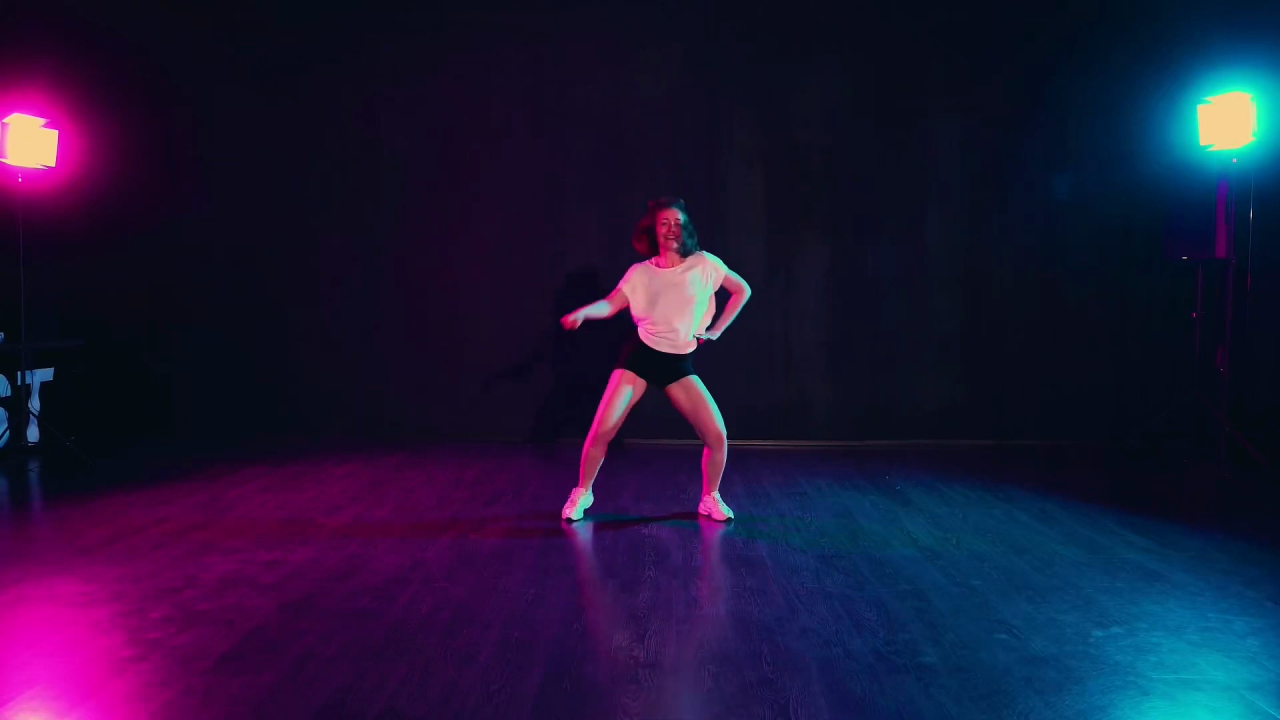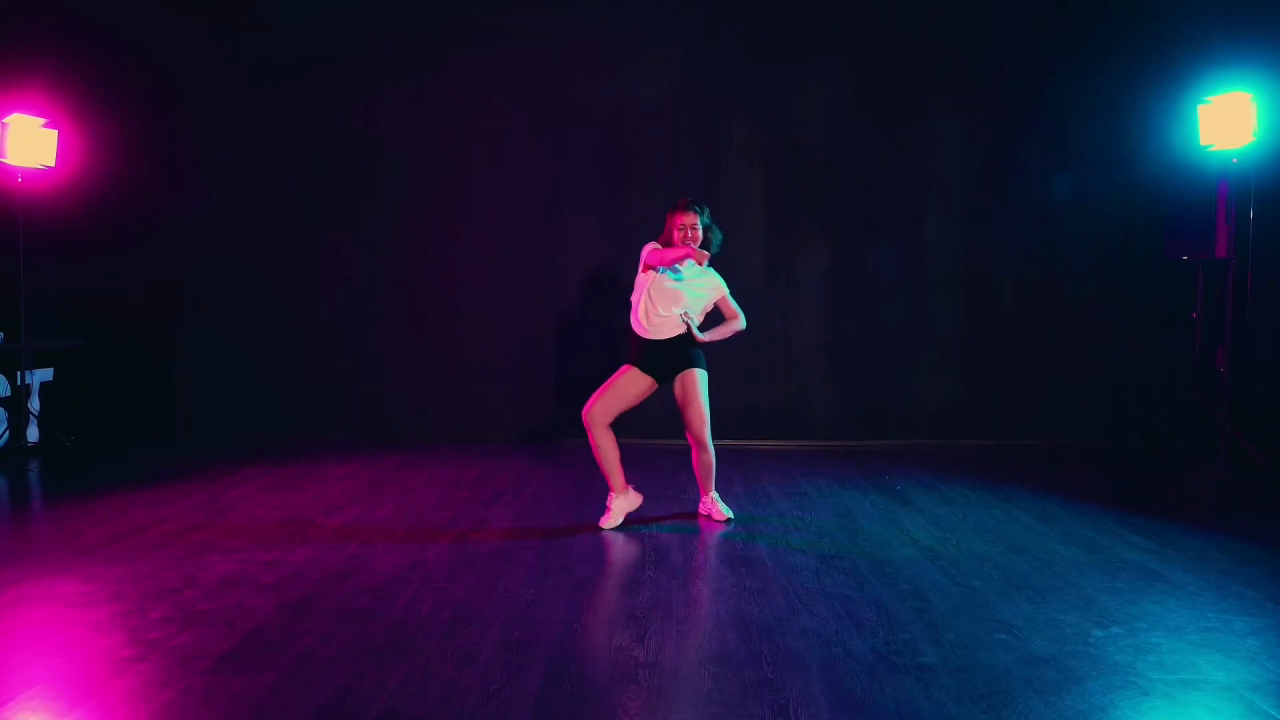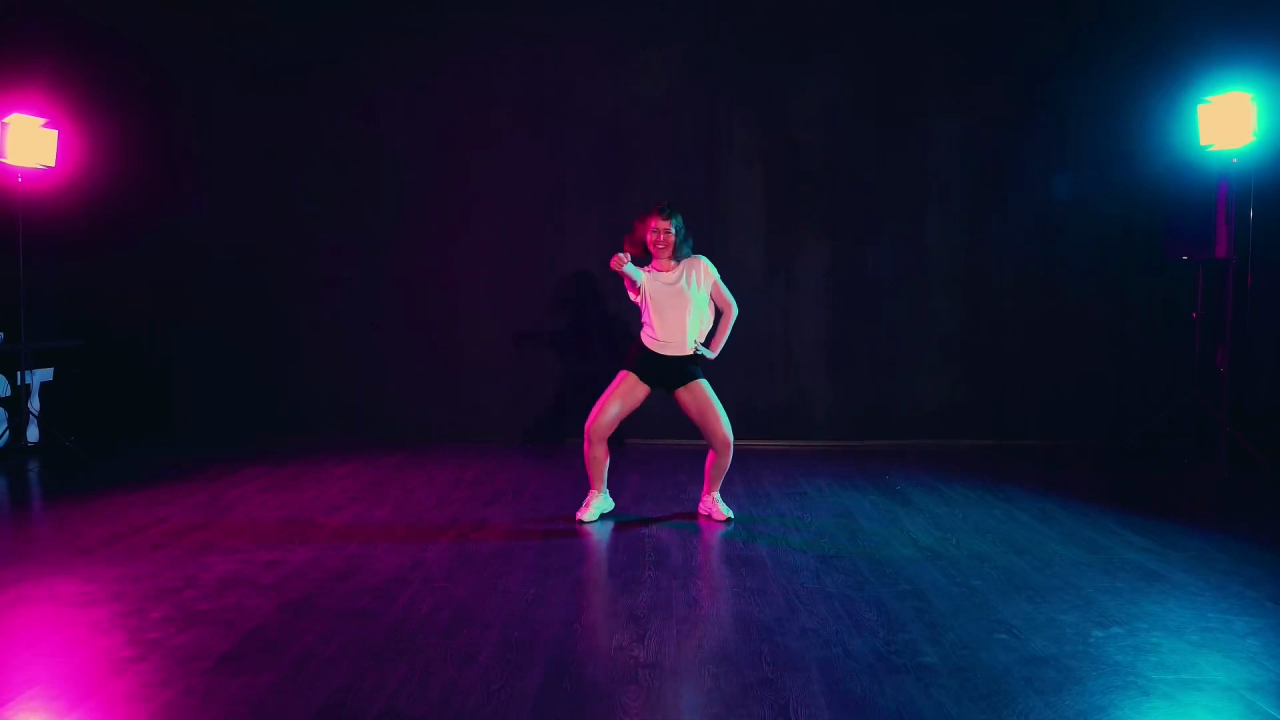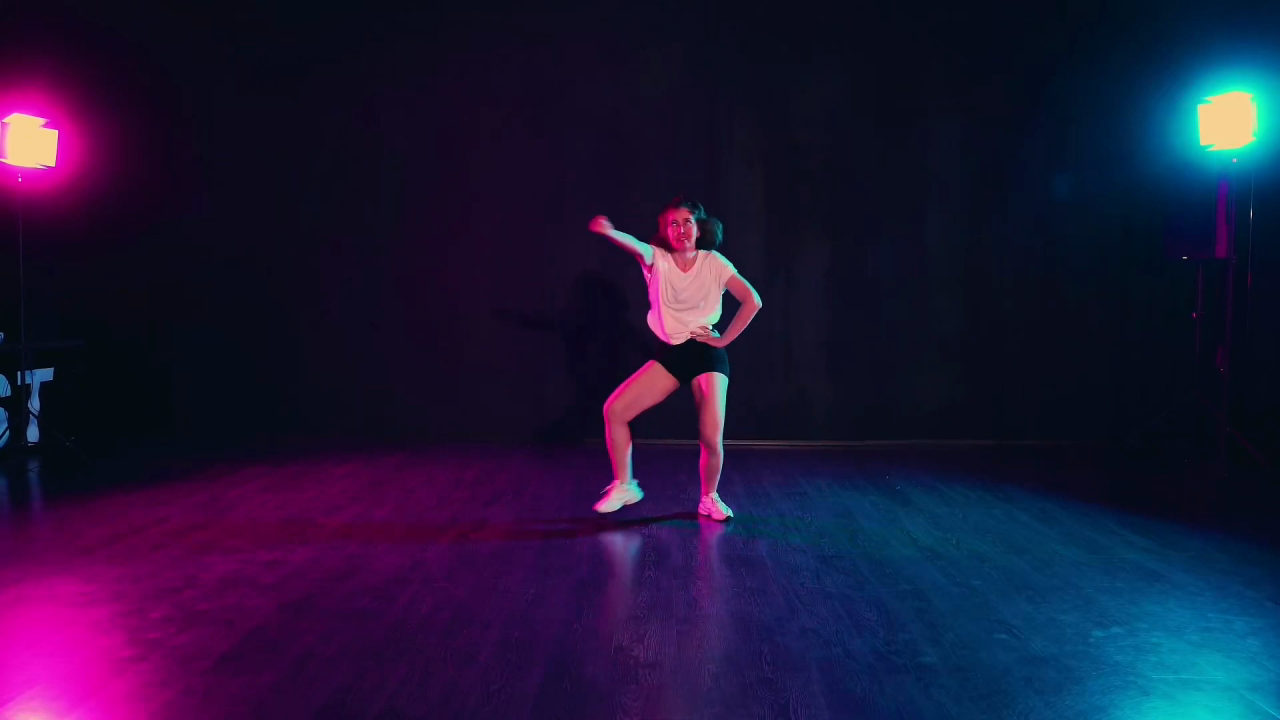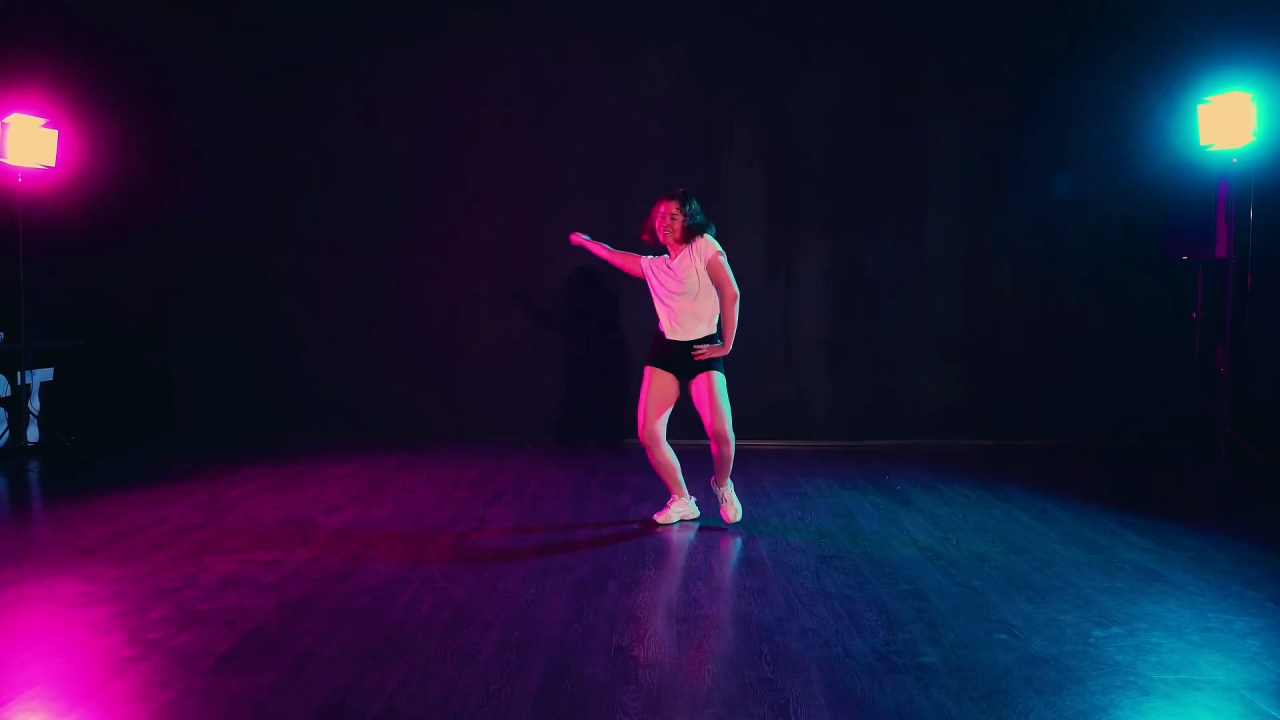
dt=0.3s
person 1, frame 1
left shoulder: (704, 263)
right shoulder: (639, 271)
left elbow: (742, 290)
right elbow: (611, 304)
left wrist: (715, 330)
right wrist: (582, 312)
left hip: (678, 363)
right hip: (639, 357)
left knee: (717, 436)
right knee: (604, 428)
left ankle: (710, 498)
right ankle: (582, 492)
person 1, frame 2
left shoulder: (709, 278)
right shoulder: (653, 252)
left elbow: (738, 320)
right elbow: (659, 261)
left wrist: (703, 336)
right wrist: (686, 253)
left hip: (684, 353)
right hip: (645, 355)
left knee: (700, 438)
right knee: (592, 415)
left ankle: (709, 498)
right ankle: (621, 494)
person 1, frame 3
left shoulder: (700, 267)
right shoulder: (637, 273)
left elbow: (730, 308)
right elbow: (637, 280)
left wrist: (714, 349)
right wrist: (623, 270)
left hip: (686, 365)
right hip: (645, 361)
left knee: (723, 440)
right knee: (595, 429)
left ankle: (710, 498)
right ankle: (598, 496)
person 1, frame 4
left shoulder: (715, 263)
right shoulder: (656, 259)
left elbow: (753, 302)
right elbow: (637, 247)
left wrist: (724, 339)
right wrist: (611, 232)
left hip: (706, 355)
right hip: (669, 354)
left knee: (711, 438)
right knee: (613, 410)
left ankle: (709, 498)
right ankle: (622, 486)
person 1, frame 5
left shoulder: (703, 245)
right shoulder: (653, 265)
left elbow: (731, 294)
right elbow: (615, 258)
left wrist: (727, 344)
right wrist: (584, 241)
left hip: (704, 353)
right hip: (663, 352)
left knee: (721, 431)
right knee: (649, 434)
left ankle: (723, 485)
right ankle: (681, 499)
